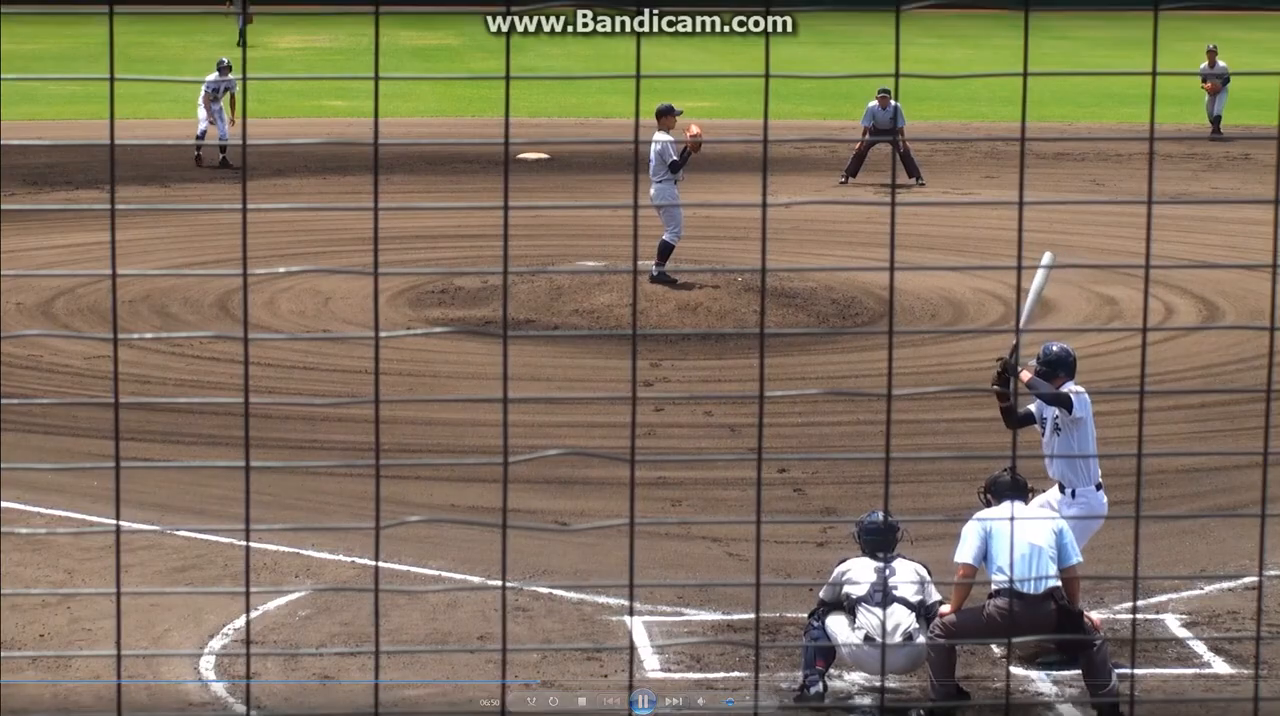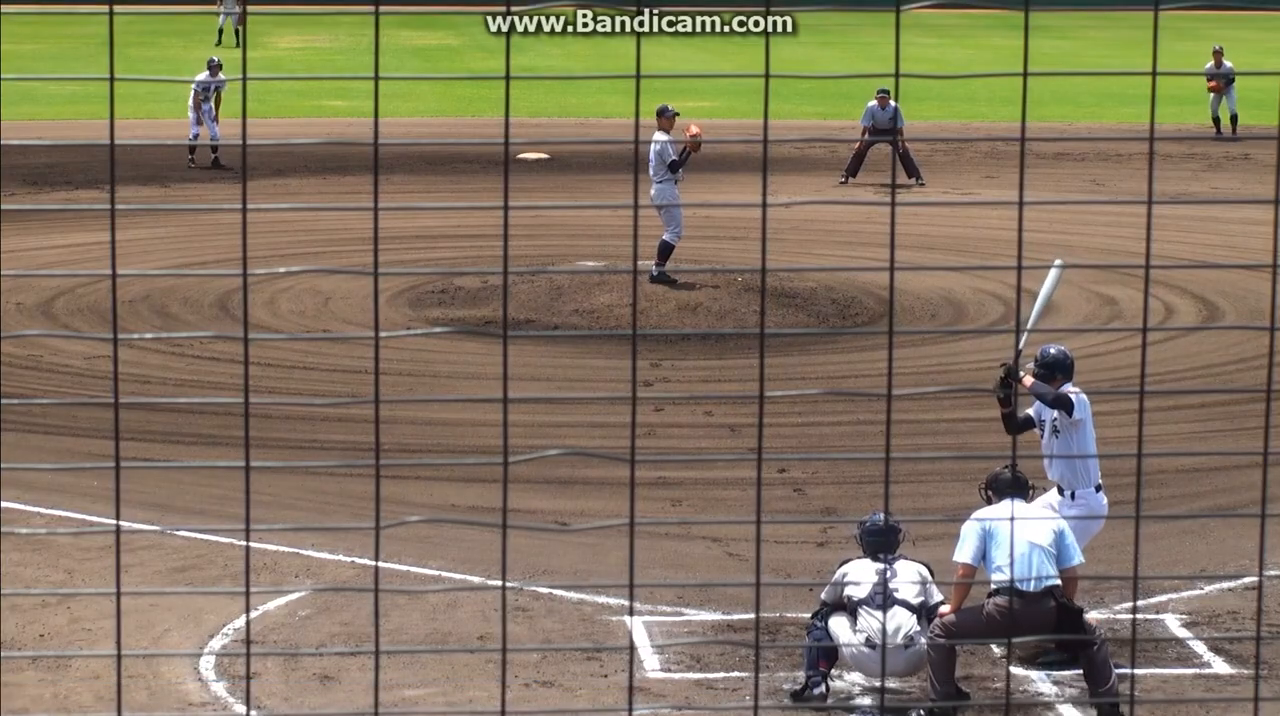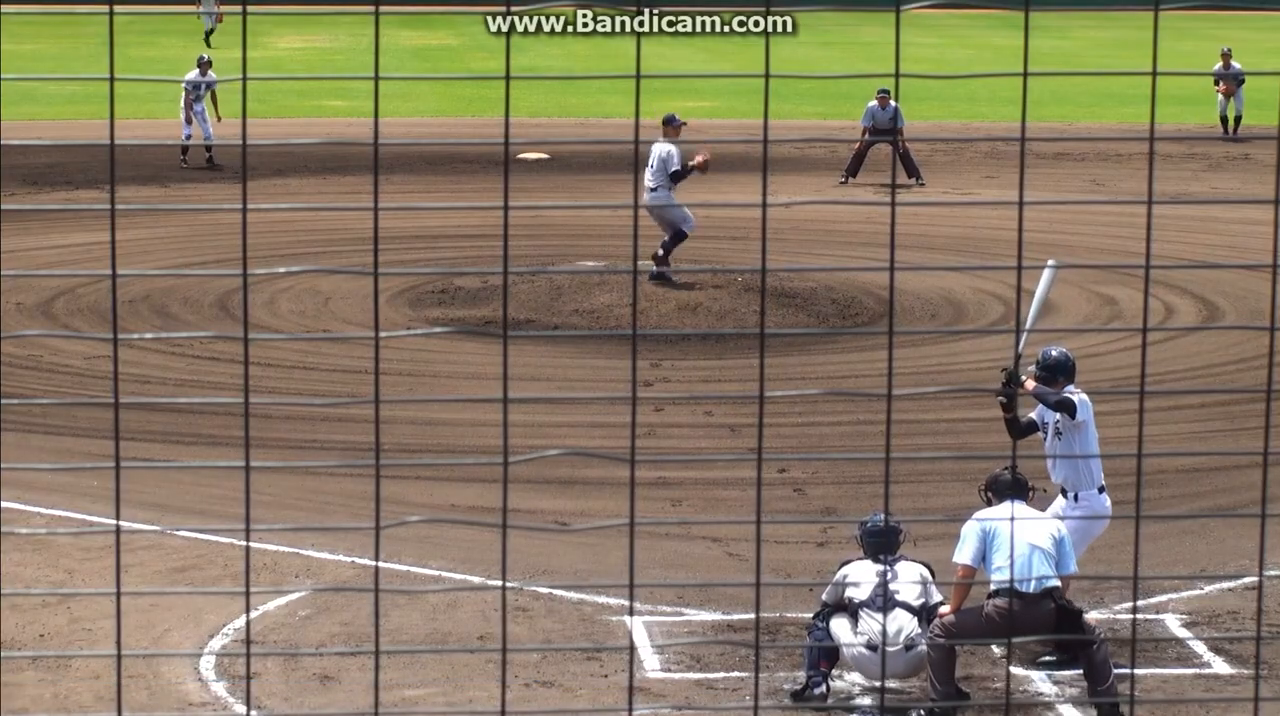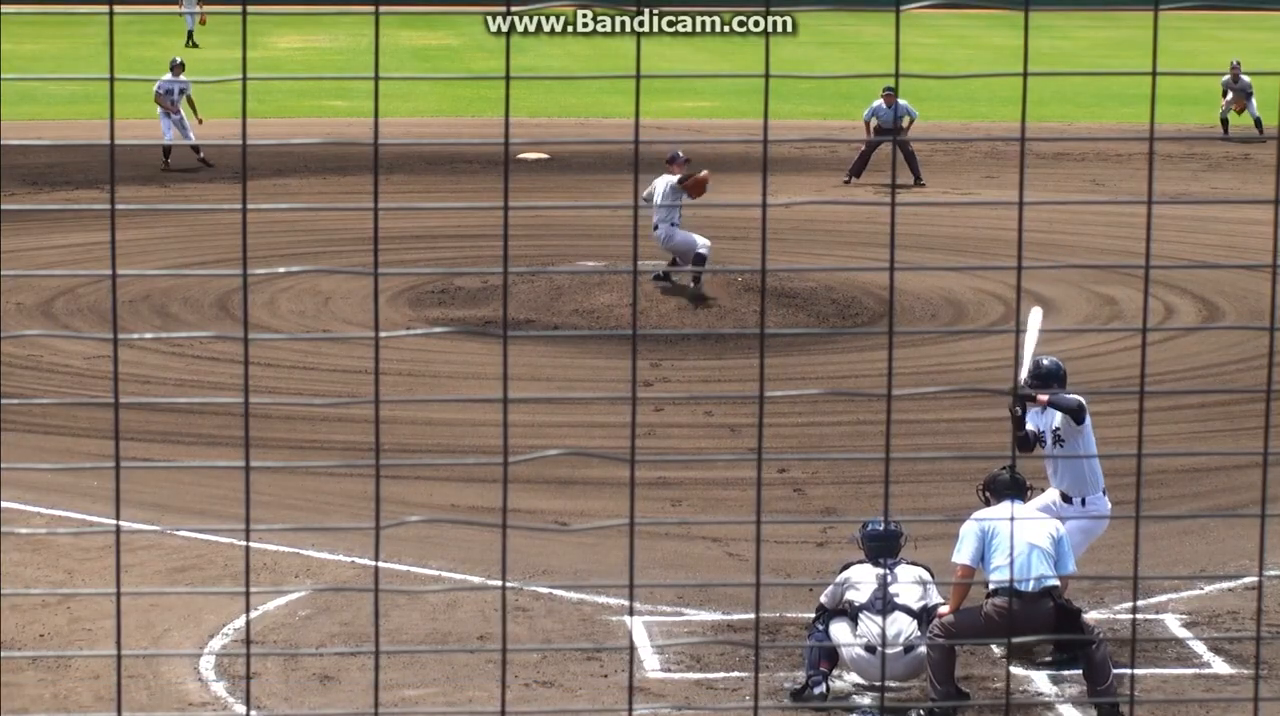
dt=0.5s
person 1, frame 1
left shoulder: (1077, 396)
right shoulder: (1047, 401)
left elbow: (1052, 396)
right elbow: (1014, 422)
left wrist: (1018, 371)
right wrist: (1003, 395)
left hip: (1084, 502)
right hip: (1063, 494)
person 1, frame 2
left shoulder: (1076, 398)
right shoulder: (1046, 402)
left elbow: (1055, 400)
right elbow: (1014, 428)
left wrist: (1021, 377)
right wrist: (1005, 401)
left hip: (1084, 503)
right hip: (1062, 495)
person 1, frame 3
left shoulder: (1078, 401)
right shoulder: (1048, 406)
left elbow: (1059, 403)
right elbow: (1017, 432)
left wrist: (1023, 382)
right wrist: (1008, 405)
left hip: (1088, 503)
right hip: (1068, 498)
person 1, frame 4
right shoulder: (1037, 413)
left elbow: (1074, 407)
right elbow: (1025, 441)
left wrist: (1035, 396)
right wrist: (1018, 420)
left hip: (1088, 507)
right hip: (1061, 498)
left ankle: (1065, 648)
person 2, frame 1
left shoulder: (983, 518)
right shoulder: (1053, 518)
left elbow: (966, 571)
right elbow: (1070, 573)
left wrist: (953, 608)
right wrist: (1075, 610)
left hip: (1005, 610)
right hip: (1051, 611)
left knee: (941, 630)
right knee: (1092, 639)
person 2, frame 2
left shoulder: (981, 517)
right shoulder: (1053, 518)
left elbow: (965, 572)
right elbow: (1070, 575)
left wrist: (952, 608)
right wrist: (1066, 609)
left hip: (1005, 608)
right hip: (1050, 608)
left knee: (940, 631)
right knee: (1092, 638)
person 2, frame 3
left shoulder: (982, 519)
right shoulder: (1054, 523)
left elbow: (965, 572)
right elbow: (1064, 580)
left wrist: (953, 608)
left hip: (1005, 609)
right hip: (1049, 610)
left knee: (940, 630)
right knee: (1092, 640)
person 2, frame 4
left shoulder: (980, 519)
right shoulder: (1052, 523)
left elbow: (964, 572)
right elbow: (1063, 580)
left wrist: (952, 608)
left hip: (1003, 608)
right hip: (1047, 609)
left knee: (940, 631)
right knee: (1092, 640)
person 3, frame 1
left shoulder: (847, 567)
right shoulder: (917, 569)
left elbow: (824, 605)
right elbow: (937, 614)
left hip: (864, 656)
right hip: (911, 658)
left knee: (819, 620)
left ankle: (814, 686)
person 3, frame 2
left shoulder: (849, 569)
right shoulder: (919, 570)
left elbow: (826, 605)
right elbow: (939, 613)
left hip: (865, 659)
right hip: (911, 661)
left knee: (821, 620)
left ankle: (815, 687)
person 3, frame 3
left shoulder: (850, 570)
right shoulder: (920, 570)
left elbow: (827, 606)
left hip: (866, 662)
right hip: (912, 663)
left knee: (823, 620)
left ankle: (816, 687)
person 3, frame 4
left shoulder: (852, 572)
right shoulder: (920, 573)
left elbow: (822, 610)
left hip: (865, 664)
right hip: (911, 666)
left knee: (824, 620)
left ankle: (816, 687)
person 4, frame 1
left shoulder: (657, 138)
right shoulder: (666, 140)
right elbow: (675, 168)
left wrist: (686, 148)
right wrist: (690, 151)
left hip: (658, 189)
right hip: (666, 190)
left knee: (671, 231)
right knee: (674, 231)
left ankle: (657, 270)
right ankle: (658, 271)
person 4, frame 2
left shoulder: (657, 138)
right shoulder: (665, 140)
right elbow: (675, 167)
left wrist: (686, 147)
right wrist: (690, 151)
left hip: (659, 189)
right hip: (666, 190)
left knee: (671, 231)
right knee: (674, 231)
left ankle: (657, 270)
right ankle: (658, 271)
person 4, frame 3
left shoulder: (657, 145)
right shoulder: (671, 148)
right elbow: (675, 177)
left wrist: (689, 165)
right wrist: (693, 166)
left hip: (650, 196)
right hip: (660, 196)
left knee: (675, 231)
right knee: (688, 224)
left ankle: (658, 269)
right ankle: (662, 253)
person 4, frame 4
left shoulder: (659, 181)
right shoulder: (673, 181)
left elbow: (645, 197)
right elbow: (682, 178)
left hip: (663, 231)
right hip: (668, 232)
left knee: (687, 255)
right knee: (703, 245)
left ankle: (663, 274)
right ankle: (696, 283)
